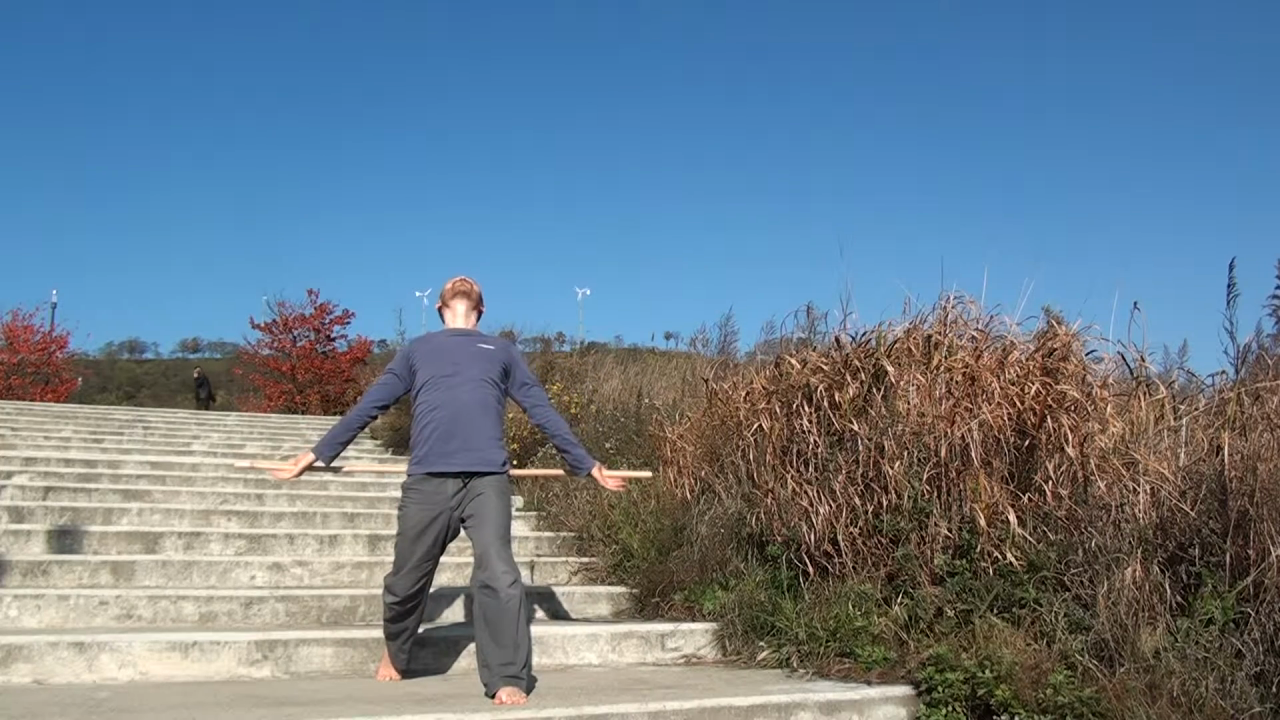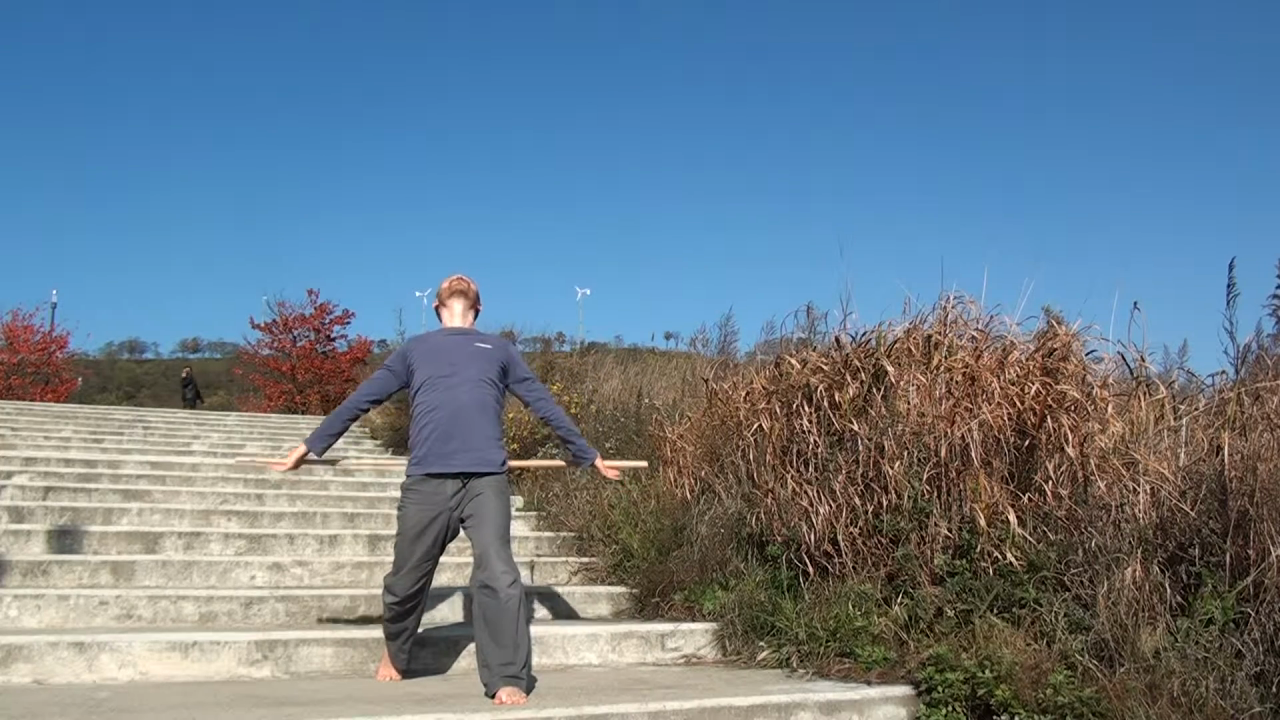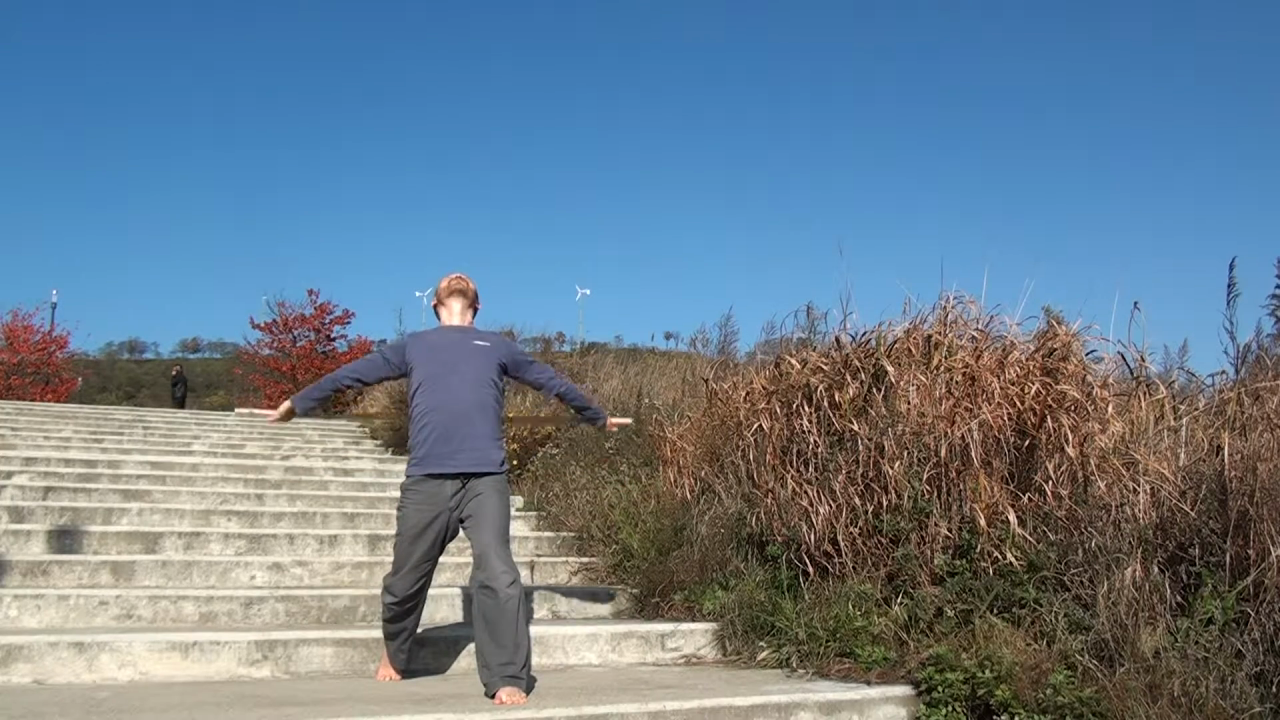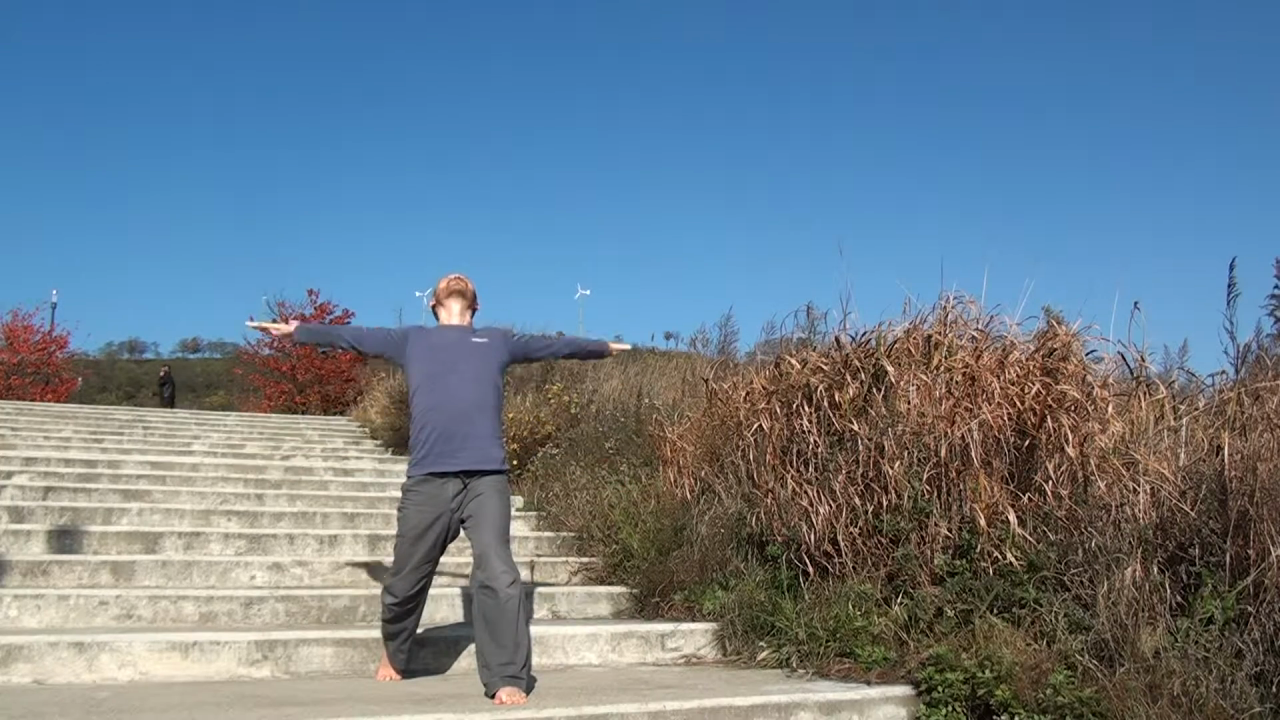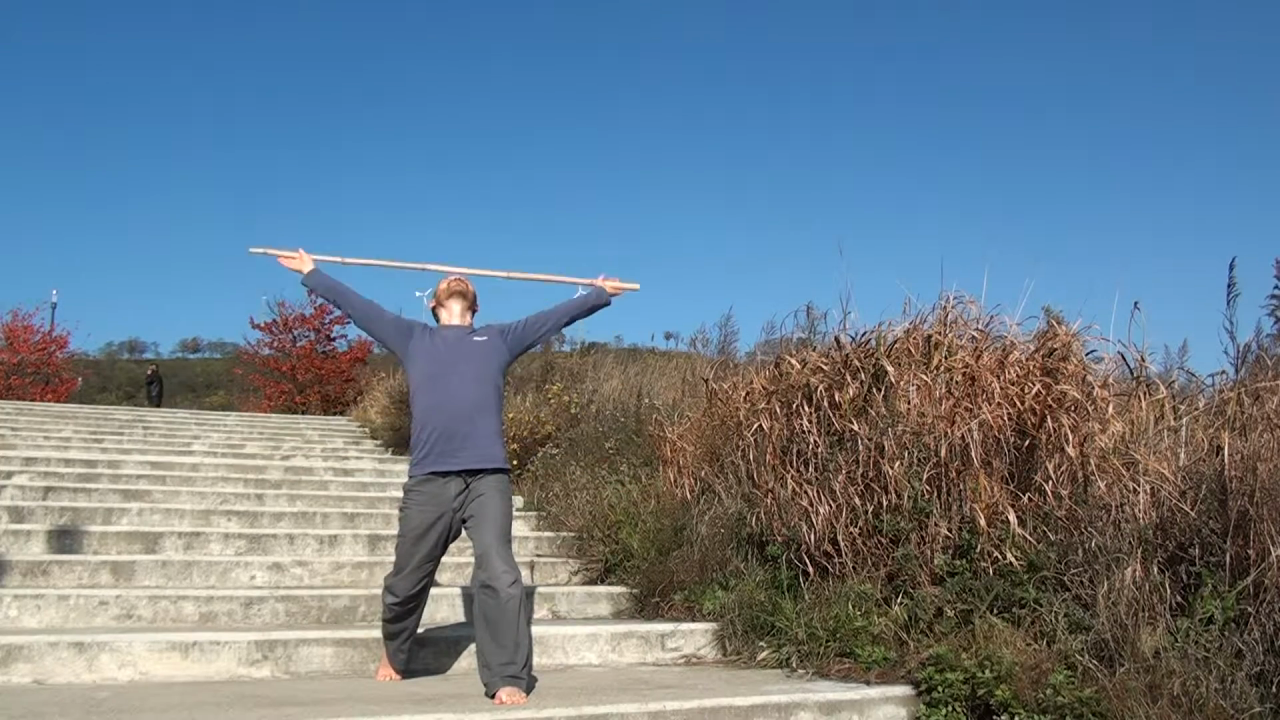
dt=0.2s
person 1, frame 1
left shoulder: (502, 351)
right shoulder: (418, 349)
left elbow: (542, 410)
right elbow: (369, 404)
left wrist: (586, 464)
right wrist: (317, 455)
left hip: (487, 478)
right hip: (427, 479)
left knee: (498, 575)
right knee: (407, 578)
left ankle: (509, 680)
right ankle: (395, 654)
person 1, frame 2
left shoulder: (499, 349)
right shoulder: (415, 349)
left elbow: (545, 403)
right elbow: (362, 397)
left wrist: (588, 454)
right wrist: (311, 444)
left hip: (487, 478)
right hip: (426, 480)
left knee: (498, 575)
right knee: (406, 579)
left ankle: (509, 680)
right ankle: (395, 655)
person 1, frame 3
left shoulder: (496, 346)
right shoulder: (412, 346)
left elbow: (553, 380)
right elbow: (355, 371)
left wrist: (597, 415)
right wrist: (298, 402)
left hip: (487, 478)
right hip: (426, 480)
left knee: (497, 575)
right knee: (406, 578)
left ankle: (509, 679)
right ankle: (394, 655)
person 1, frame 4
left shoulder: (498, 342)
right shoulder: (413, 340)
left elbow: (556, 344)
right elbow: (348, 335)
left wrist: (602, 347)
right wrist: (296, 329)
left hip: (486, 477)
right hip: (426, 479)
left knee: (497, 575)
right knee: (405, 579)
left ankle: (508, 679)
right ankle: (393, 657)
person 1, frame 5
left shoulder: (498, 339)
right shoulder: (412, 338)
left elbow: (557, 315)
right elbow: (355, 306)
left wrist: (601, 292)
right wrist: (309, 270)
left hip: (488, 476)
right hip: (428, 479)
left knee: (498, 575)
right knee: (407, 579)
left ankle: (509, 679)
right ankle: (394, 657)
